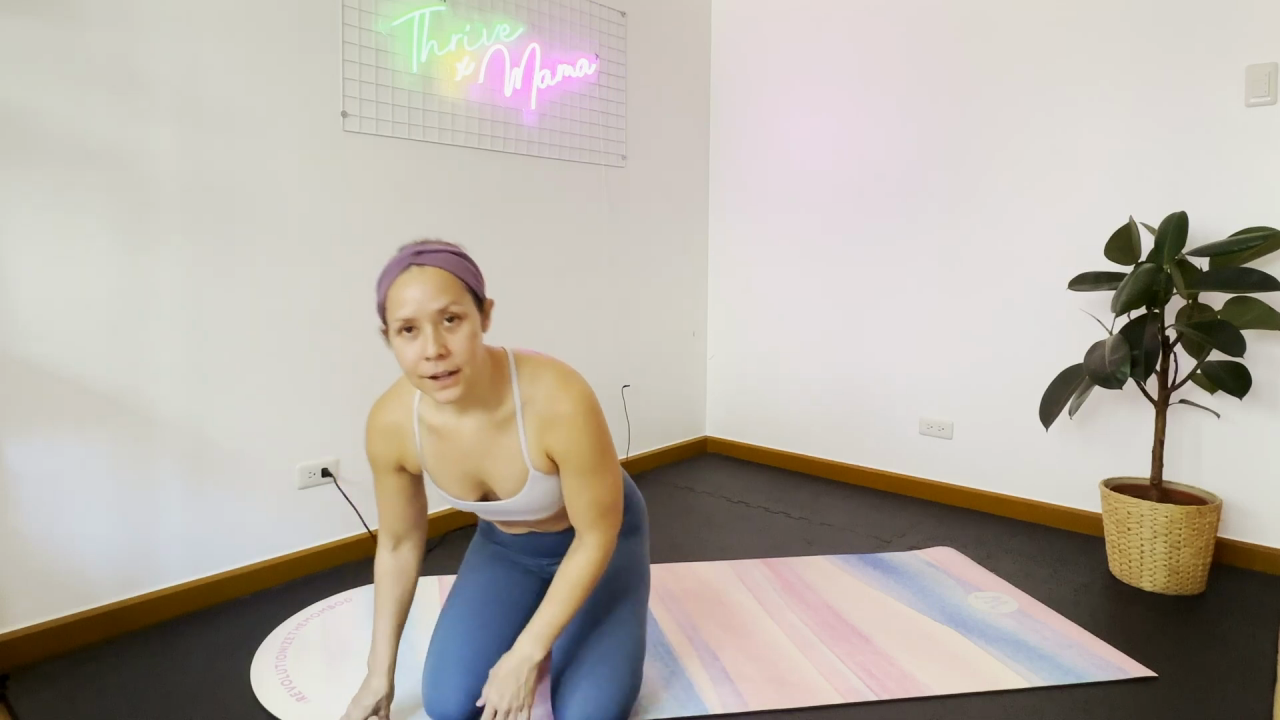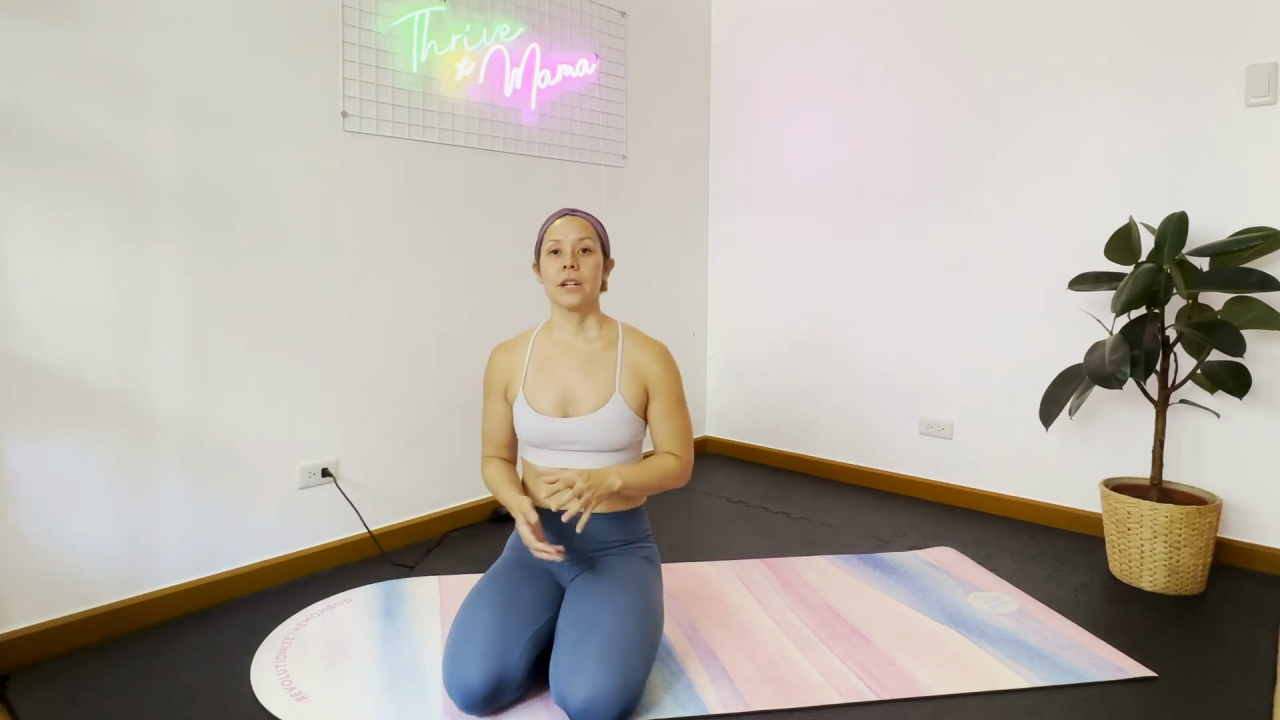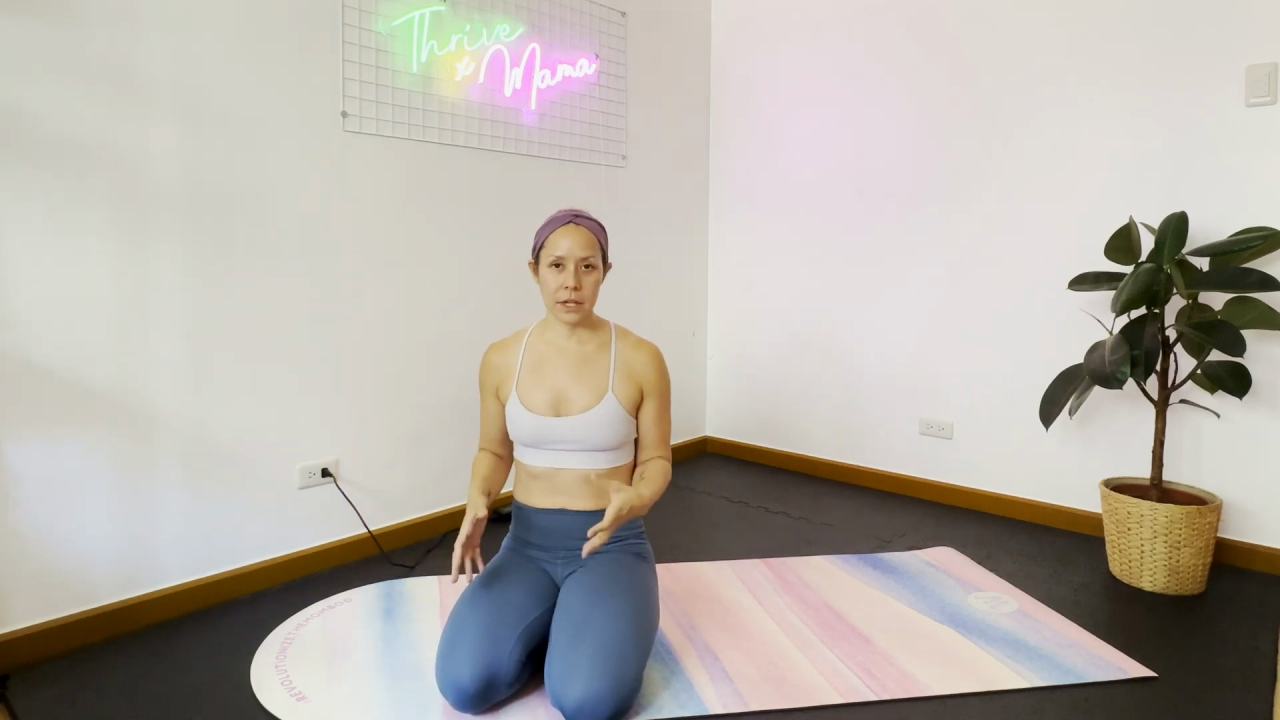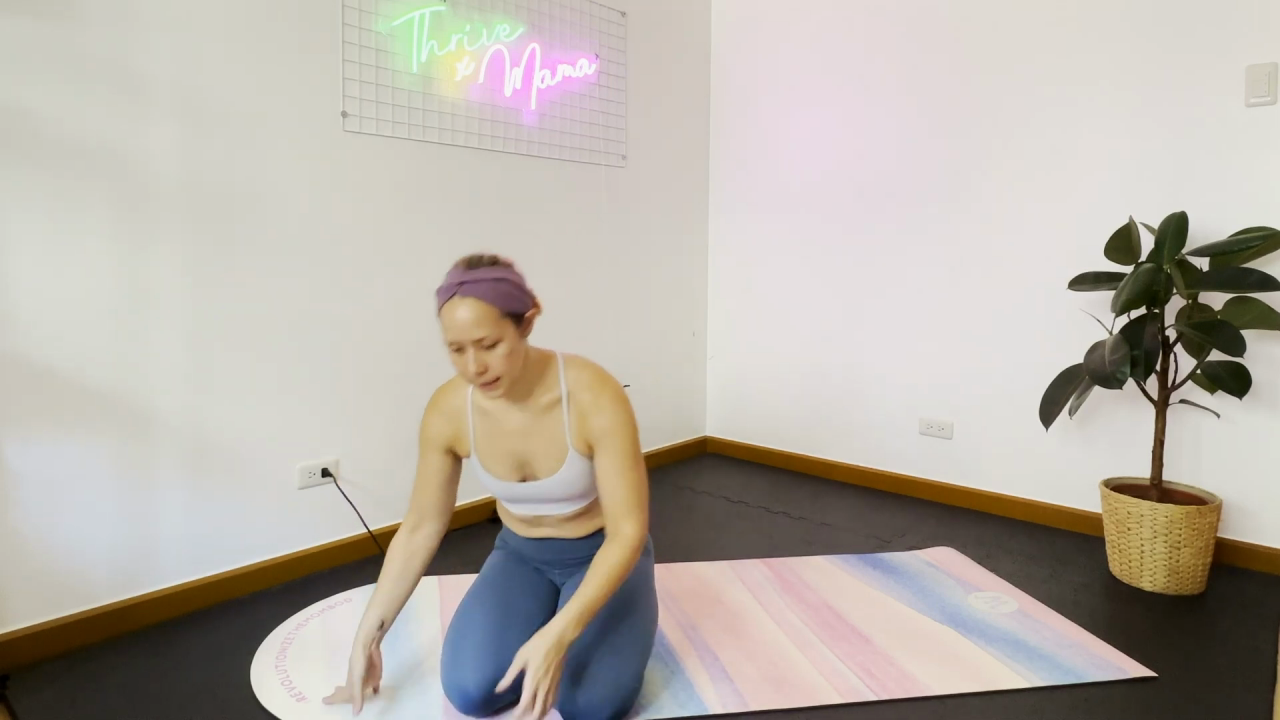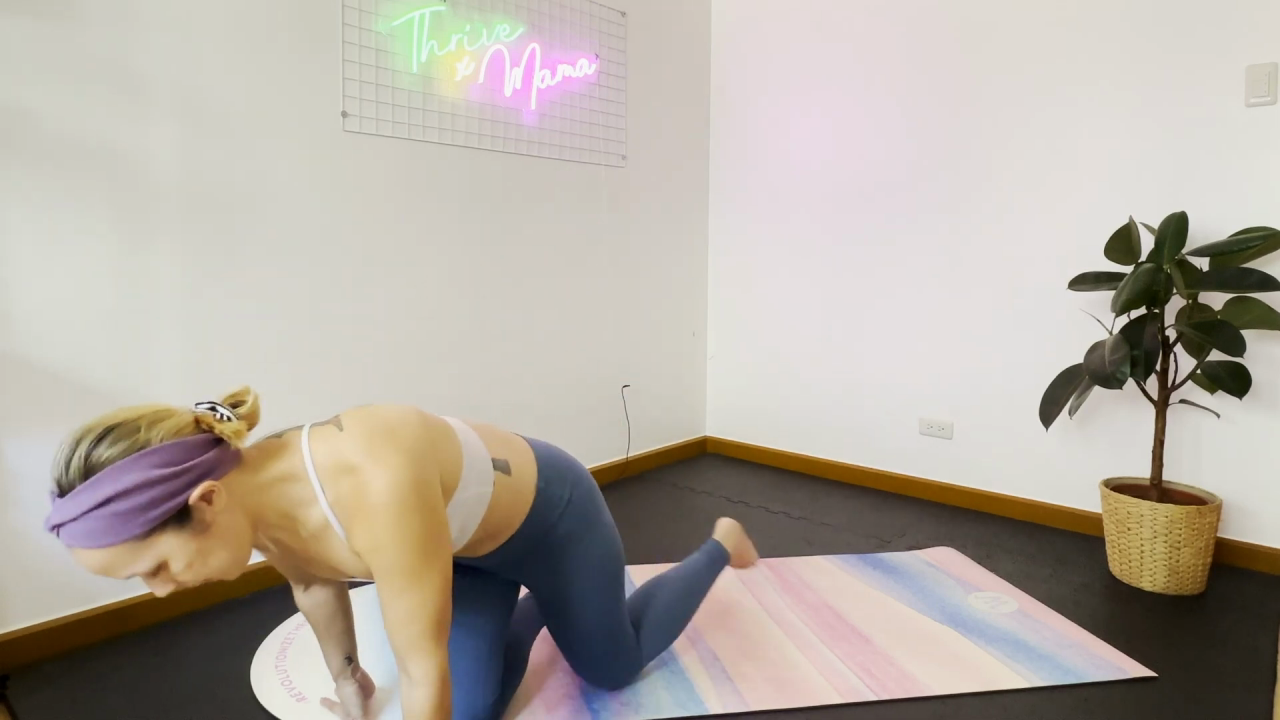
dt=1s
person 1, frame 1
left shoulder: (560, 400)
right shoulder: (391, 422)
left elbow: (597, 536)
right elbow: (399, 544)
left wrist: (527, 654)
right wrist: (380, 672)
left hip: (596, 538)
right hip: (504, 545)
right ankle: (538, 625)
person 1, frame 2
left shoulder: (648, 357)
right shoulder: (508, 359)
left elbow: (678, 464)
right elbow: (496, 458)
left wrist: (607, 480)
right wrist: (519, 506)
left hip: (618, 548)
right hip: (539, 543)
left ankle: (605, 629)
right ankle: (557, 631)
person 1, frame 3
left shoulder: (640, 358)
right shoulder: (502, 358)
left elbow: (655, 460)
left wrist: (637, 499)
right wrist: (478, 500)
left hip: (611, 545)
right hip: (528, 544)
left ankle: (601, 630)
right ankle: (551, 631)
person 1, frame 4
left shoulder: (595, 394)
right shoulder: (448, 410)
left elbow: (630, 528)
right elbow: (420, 527)
left wrist: (557, 638)
right wrist: (367, 639)
left hip: (605, 552)
right hip: (522, 555)
left ankle: (574, 623)
right ankle: (538, 618)
person 1, frame 5
left shoulder: (377, 486)
right shoulder: (253, 496)
right elbow: (316, 584)
left hip: (551, 516)
right hip: (466, 538)
left ankle: (717, 545)
right ankle: (536, 606)
